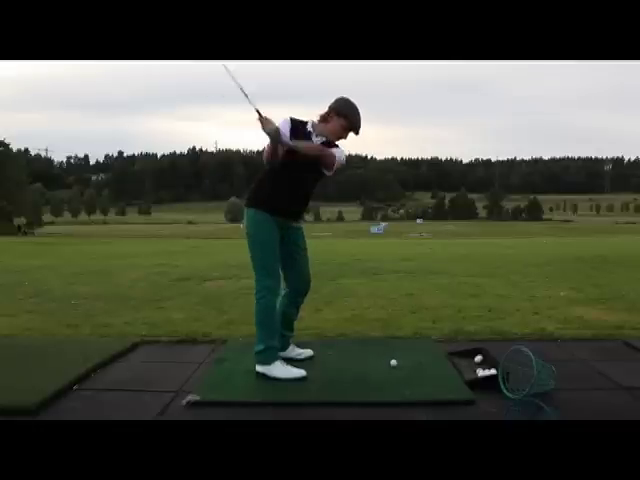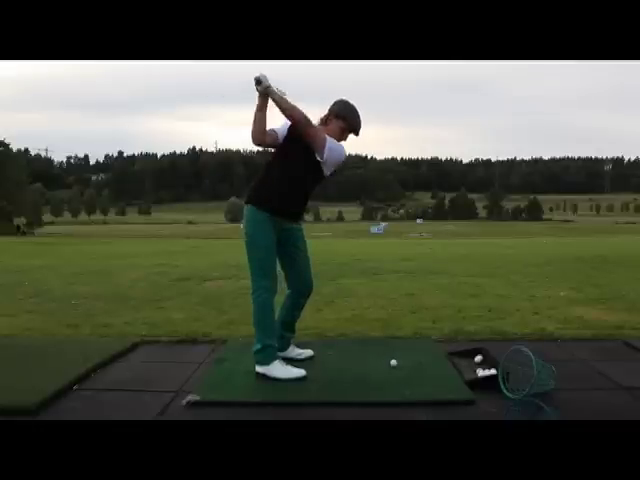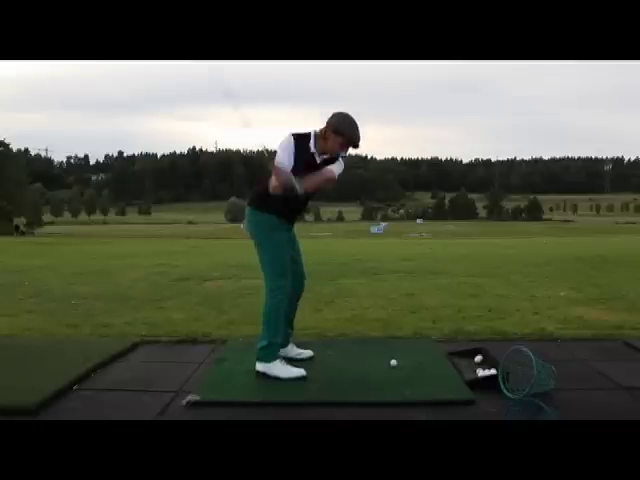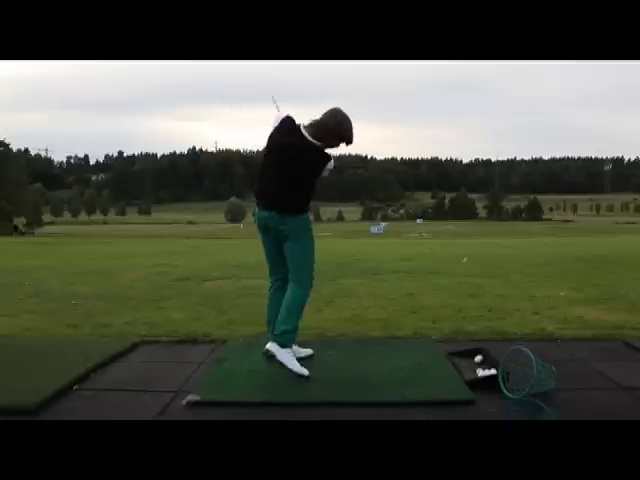
dt=0.2s
person 1, frame 1
left shoulder: (335, 154)
right shoulder: (291, 125)
left elbow: (317, 152)
right elbow: (270, 157)
left wrist: (285, 142)
right wrist: (273, 137)
left hip: (291, 221)
right hip: (262, 214)
left knee: (300, 284)
right knee: (269, 285)
left ankle: (281, 344)
right ankle: (266, 358)
person 1, frame 2
left shoulder: (335, 152)
right shoulder: (292, 129)
left elbow: (304, 124)
right elbow: (259, 139)
left wrist: (272, 93)
right wrist: (263, 98)
left hip: (289, 222)
right hip: (260, 214)
left knee: (303, 285)
right knee: (265, 285)
left ankle: (282, 344)
right ankle: (266, 358)
person 1, frame 3
left shoulder: (335, 162)
right shoulder: (293, 142)
left elbow: (319, 180)
right elbow: (277, 181)
left wrist: (295, 184)
right wrist: (285, 183)
left hip: (283, 221)
right hip: (264, 217)
left knee: (295, 282)
right knee: (279, 284)
left ankle: (281, 344)
right ankle: (267, 357)
person 1, frame 4
left shoulder: (284, 125)
right shoulder: (322, 159)
left hip: (264, 213)
right hip: (292, 218)
left knee: (280, 279)
right knee: (301, 282)
left ankle: (280, 340)
right ankle: (282, 341)
